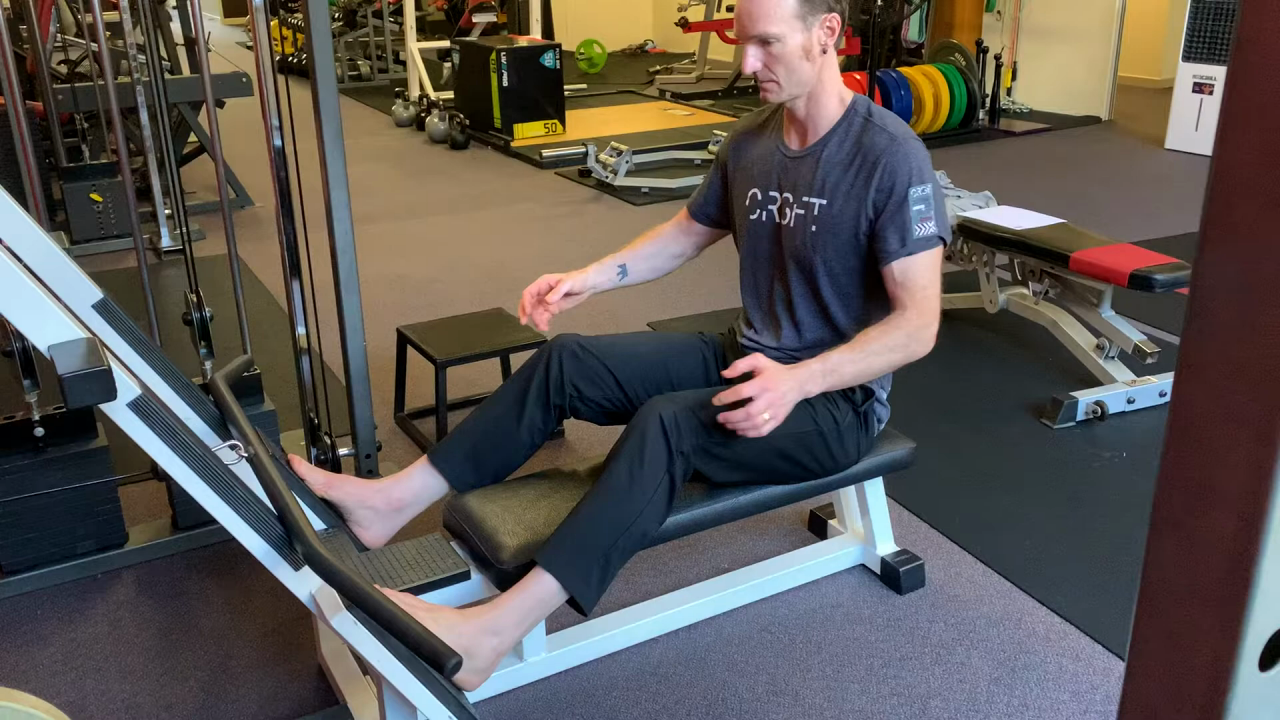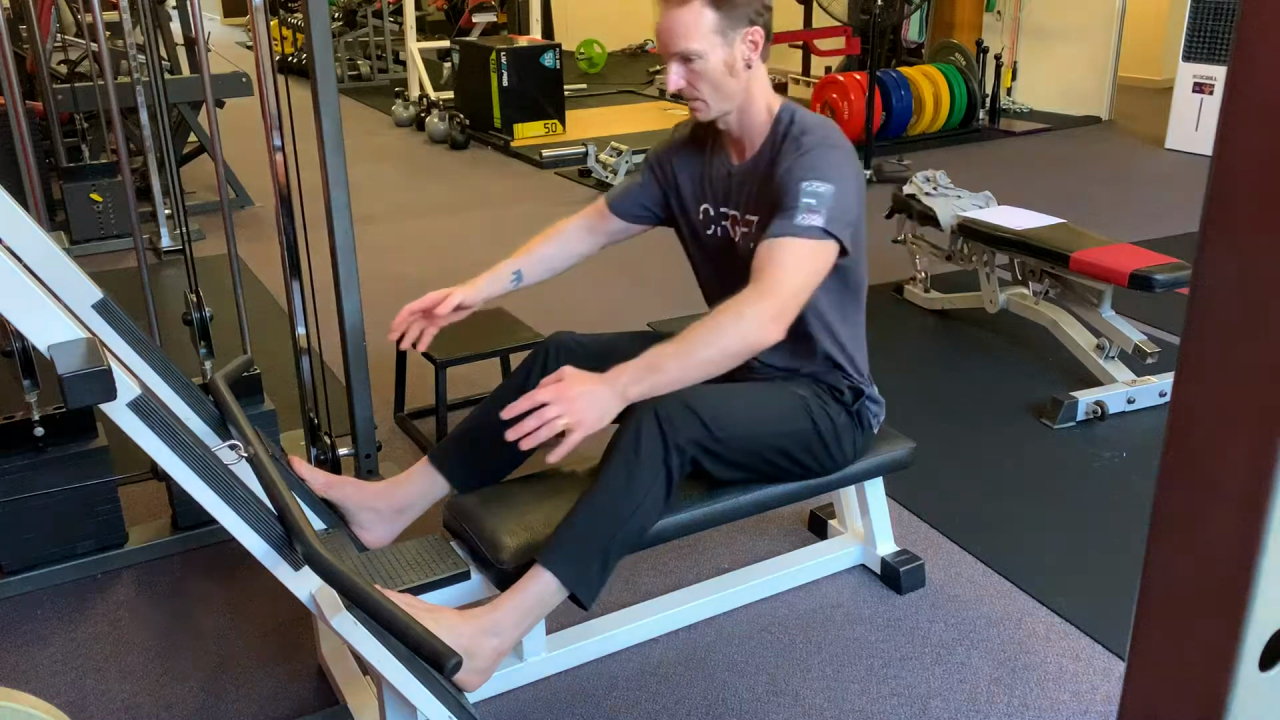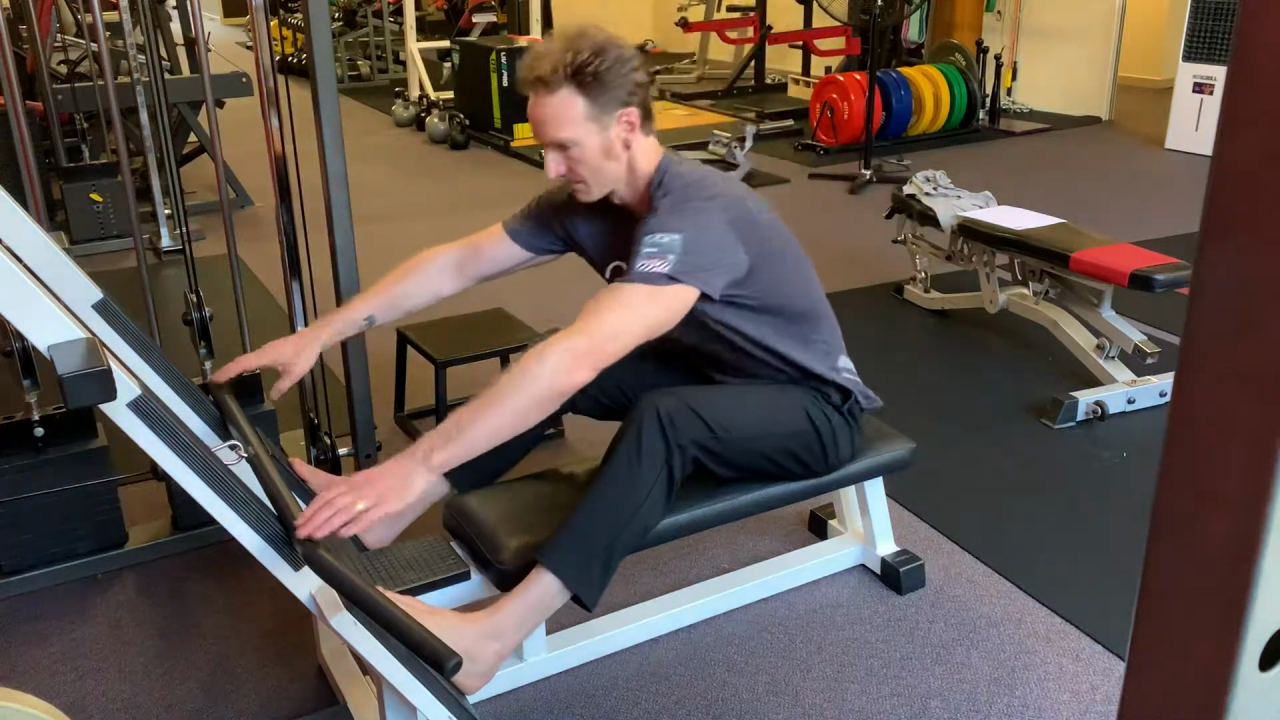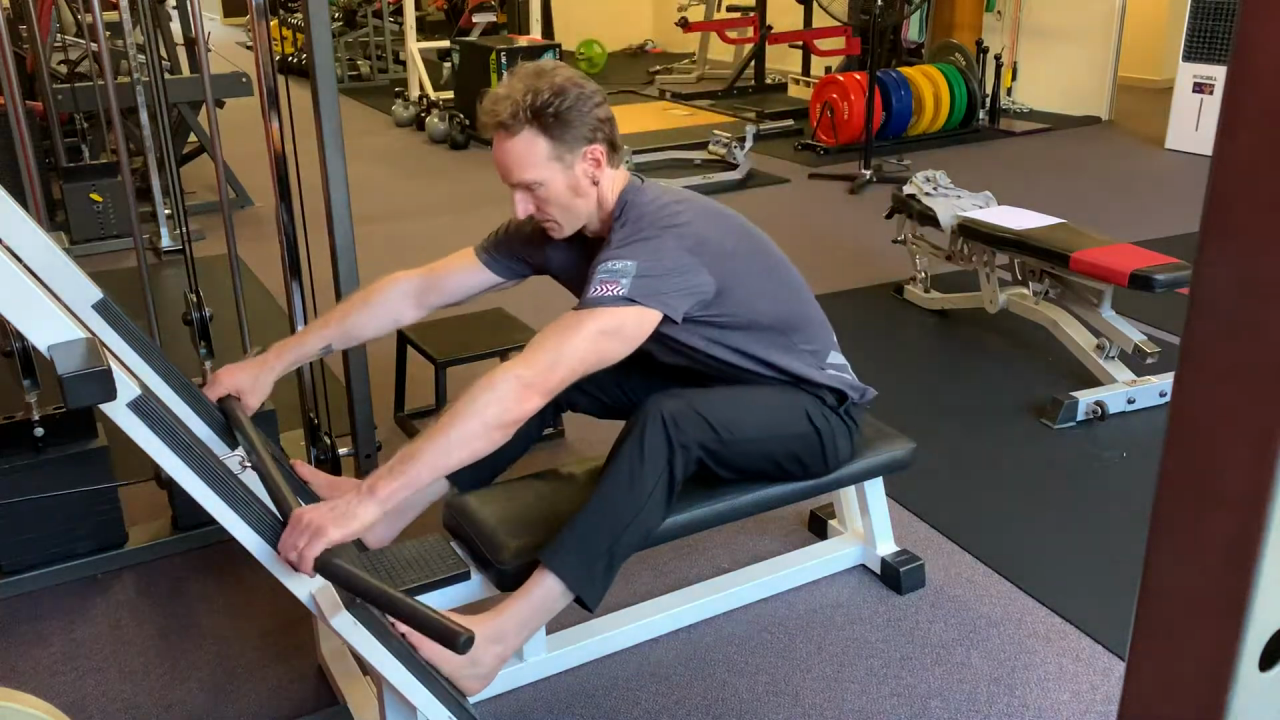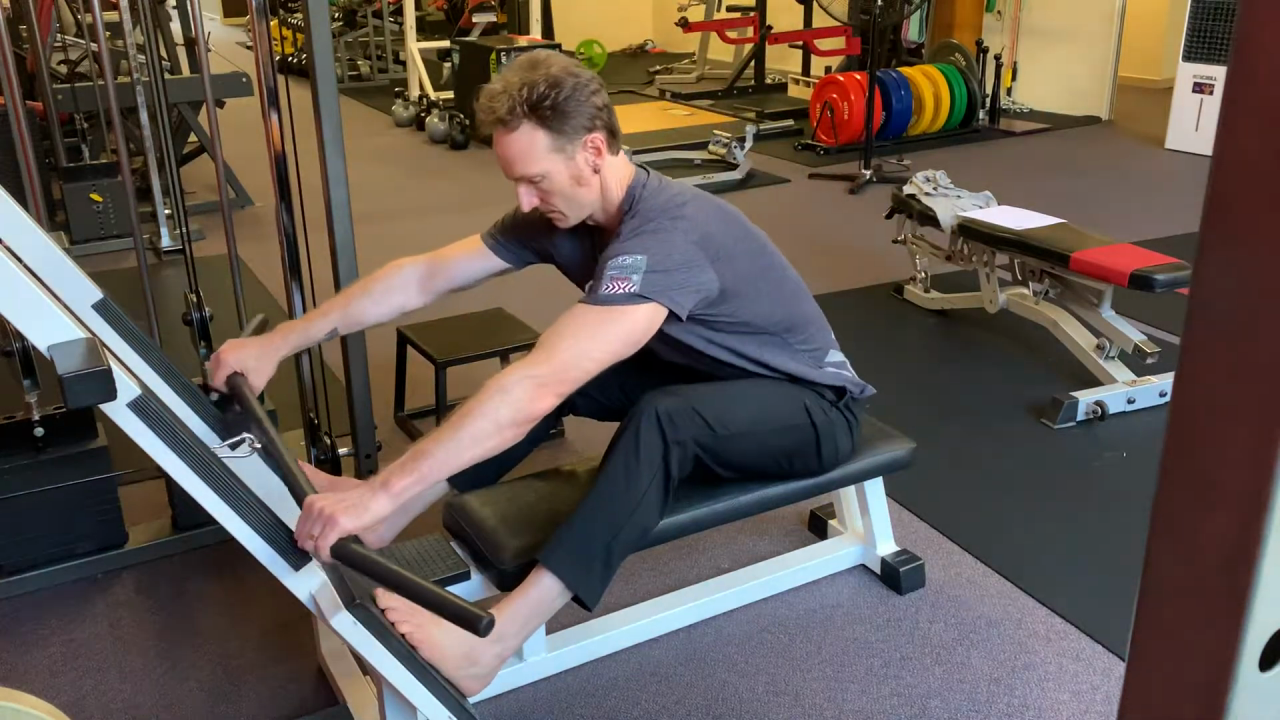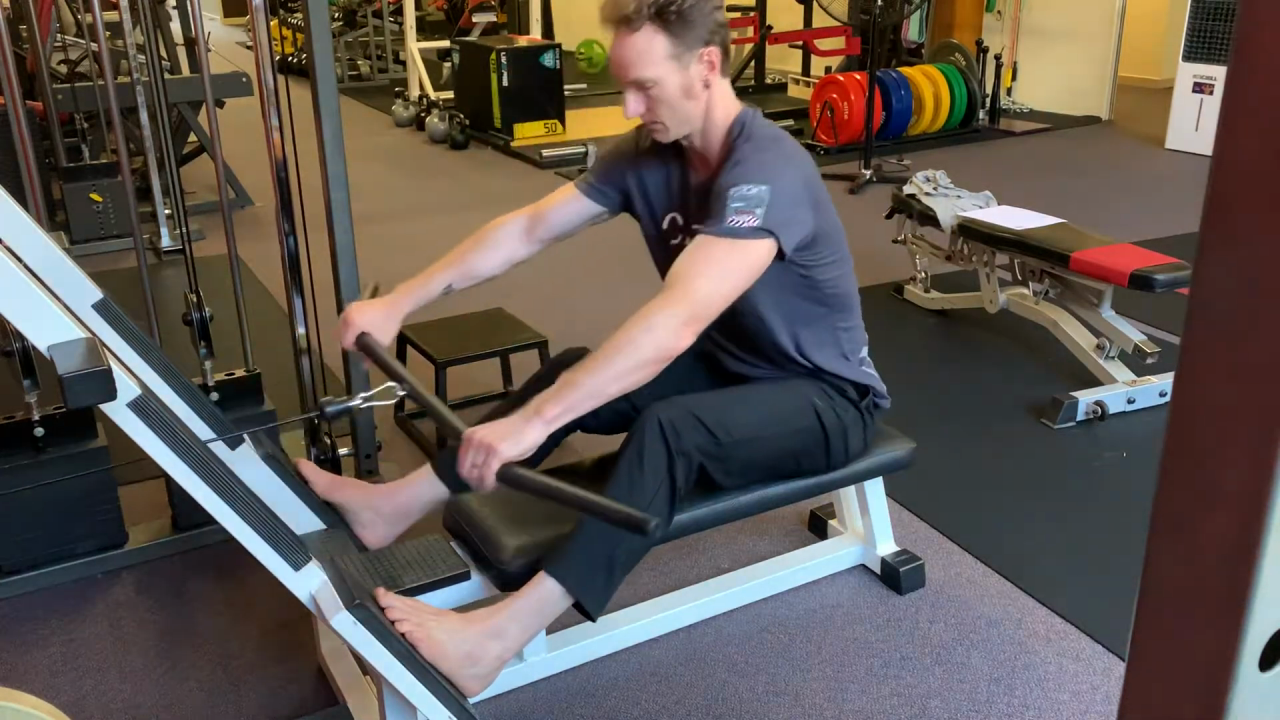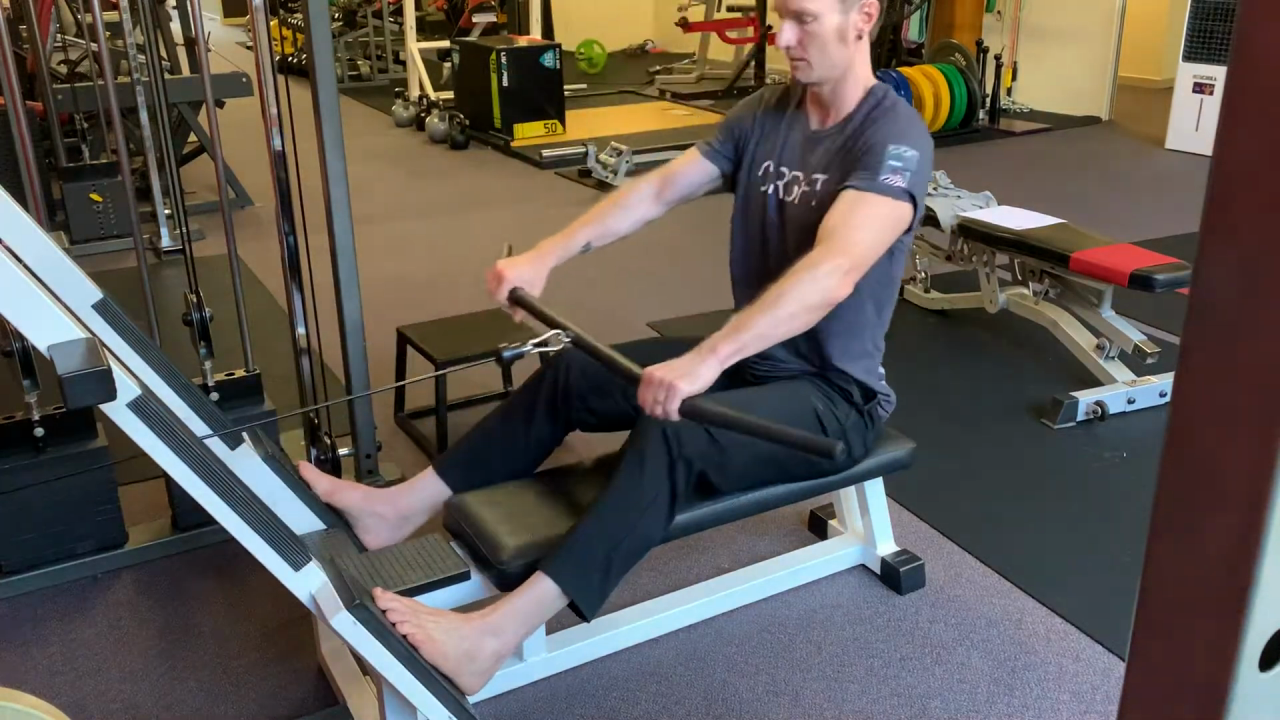
dt=0.4s
person 1, frame 1
left shoulder: (888, 156)
right shoulder: (752, 142)
left elbow: (916, 324)
right elbow: (687, 232)
left wrist: (797, 381)
right wrist: (588, 278)
left hip: (836, 399)
right hip: (753, 360)
left knee: (670, 422)
right knee: (567, 362)
left ankle: (497, 627)
right ankle: (392, 500)
person 1, frame 2
left shoulder: (812, 156)
right shoulder: (687, 152)
left elbow: (768, 315)
right elbow: (587, 228)
left wrist: (613, 391)
right wrist: (478, 288)
left hip: (824, 401)
right hip: (736, 366)
left knee: (665, 416)
right knee: (564, 357)
left ankle: (495, 629)
right ankle: (392, 502)
person 1, frame 3
left shoulder: (697, 213)
right shoulder: (585, 198)
left elbow: (579, 359)
right elbow: (457, 264)
left wrist: (418, 466)
right wrist: (315, 337)
left hip: (812, 405)
right hip: (712, 368)
left knee: (665, 419)
right knee: (548, 367)
left ankle: (495, 635)
right ankle: (386, 515)
person 1, frame 4
left shoulder: (658, 240)
right shoulder: (554, 223)
left elbow: (521, 392)
right elbow: (416, 291)
left wrist: (368, 499)
right wrist: (271, 363)
left hip: (810, 405)
right hip: (716, 370)
left knee: (670, 422)
right knee: (548, 370)
left ankle: (494, 638)
right ankle: (393, 515)
person 1, frame 5
left shoulder: (665, 233)
right shoulder: (563, 211)
left elbow: (538, 387)
right elbow: (422, 277)
left wrist: (384, 492)
right wrist: (277, 343)
left hip: (808, 405)
right hip: (713, 372)
left knee: (665, 421)
right knee: (548, 381)
left ankle: (491, 638)
right ankle: (377, 521)
person 1, frame 6
left shoulder: (762, 172)
right shoulder: (654, 147)
left elbow: (673, 321)
right elbow: (530, 225)
left wrist: (528, 424)
right wrist: (404, 299)
left hip: (826, 395)
right hip: (728, 363)
left knee: (670, 429)
right knee: (573, 374)
left ankle: (499, 635)
right ankle: (396, 504)
person 1, frame 7
left shoulder: (891, 137)
right shoulder: (765, 114)
left elbow: (829, 274)
right elbow: (657, 190)
left wrist: (704, 363)
right wrist: (545, 257)
left hip: (835, 396)
right hip: (754, 358)
left knee: (672, 435)
right knee: (571, 372)
left ankle: (495, 635)
right ankle: (401, 507)
